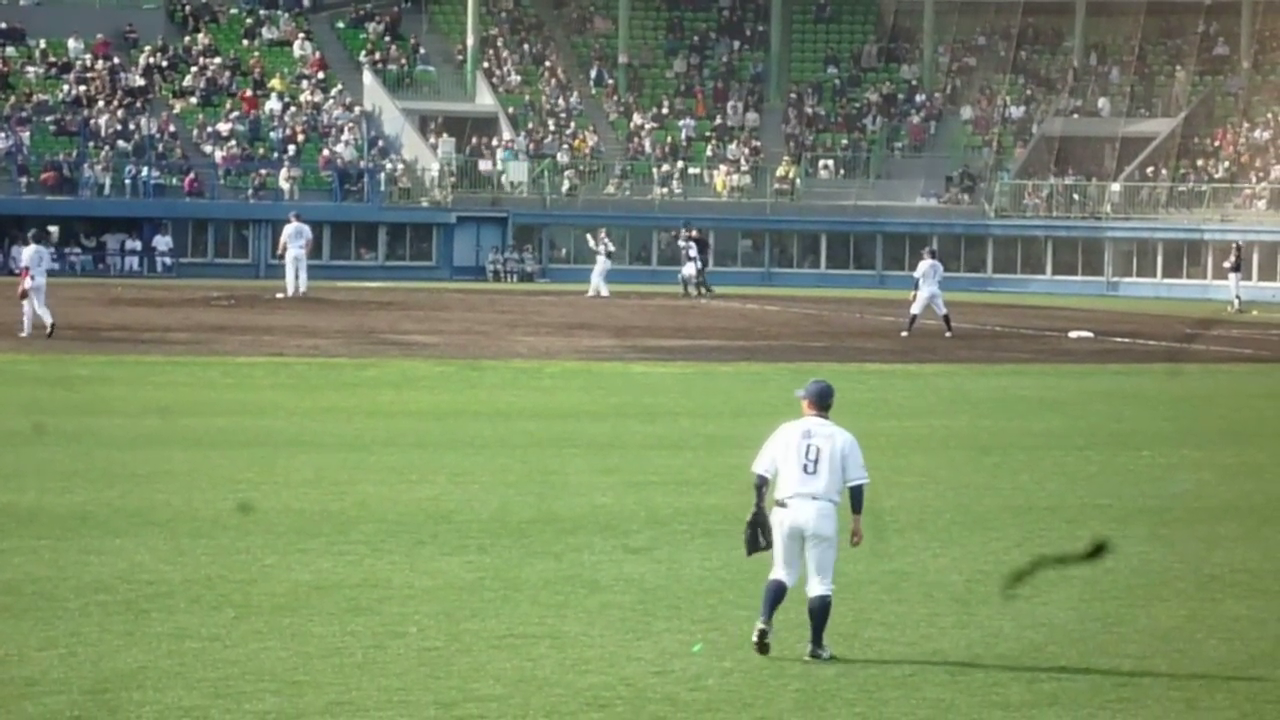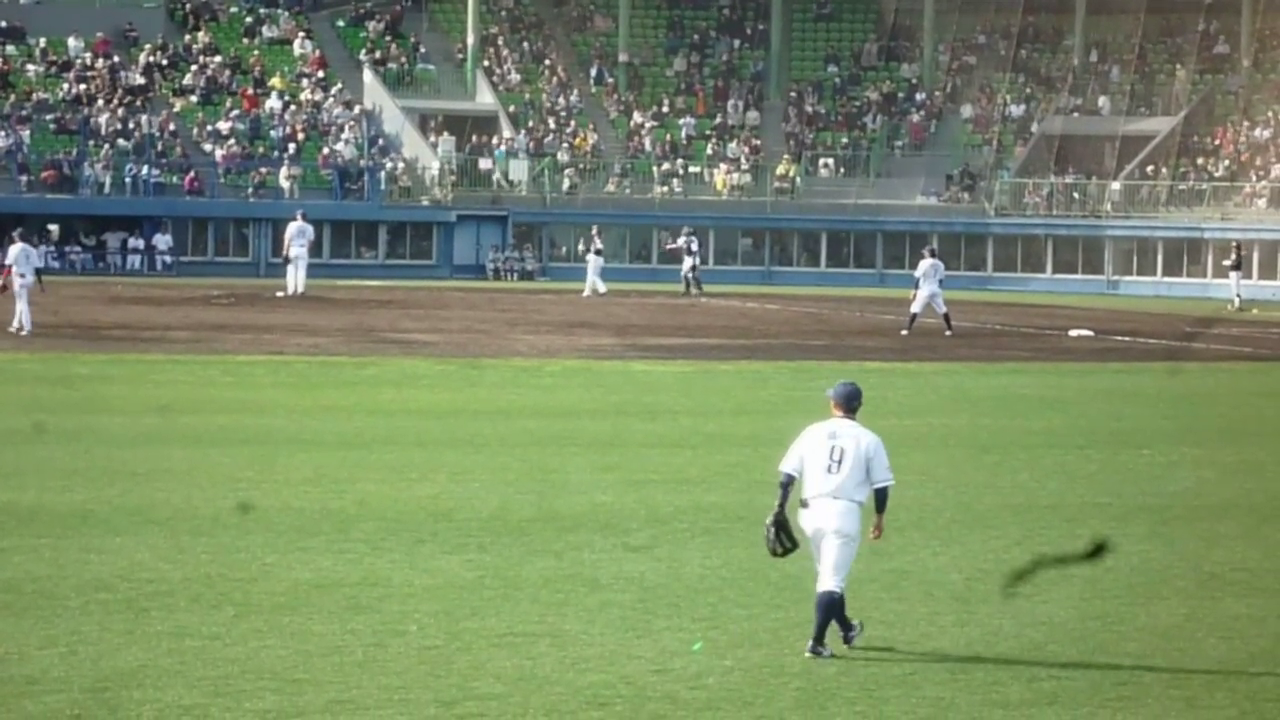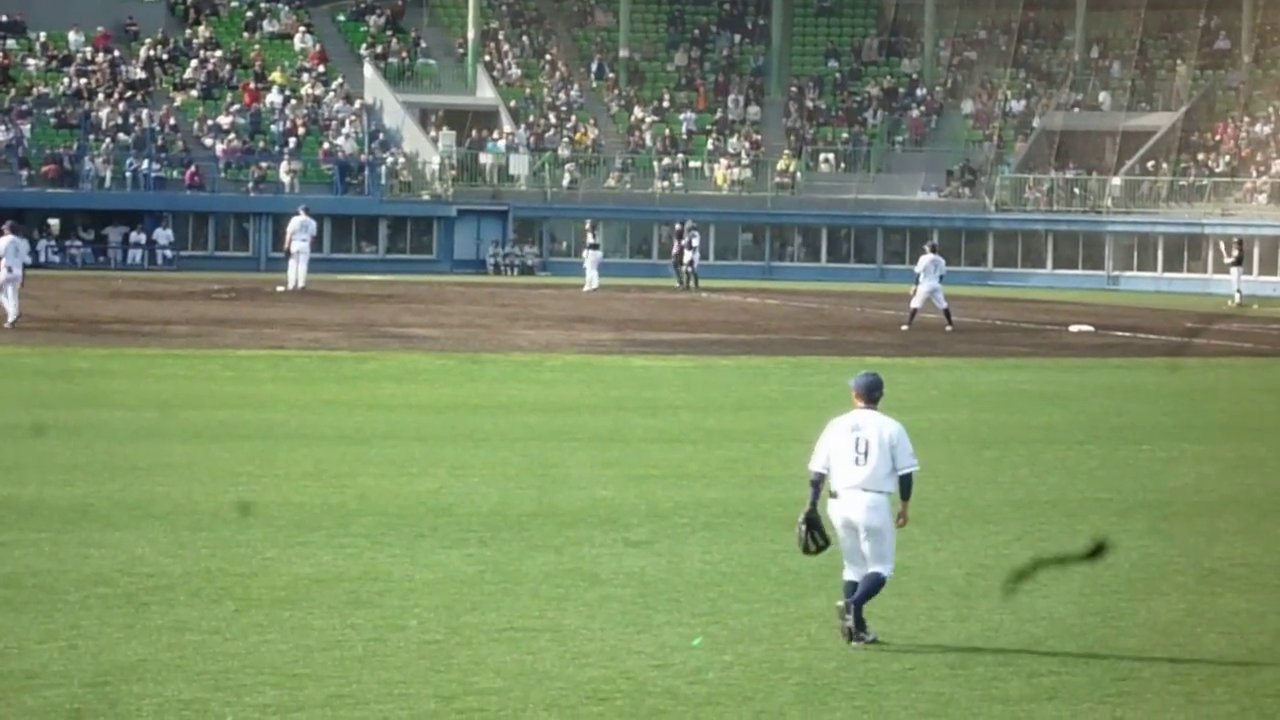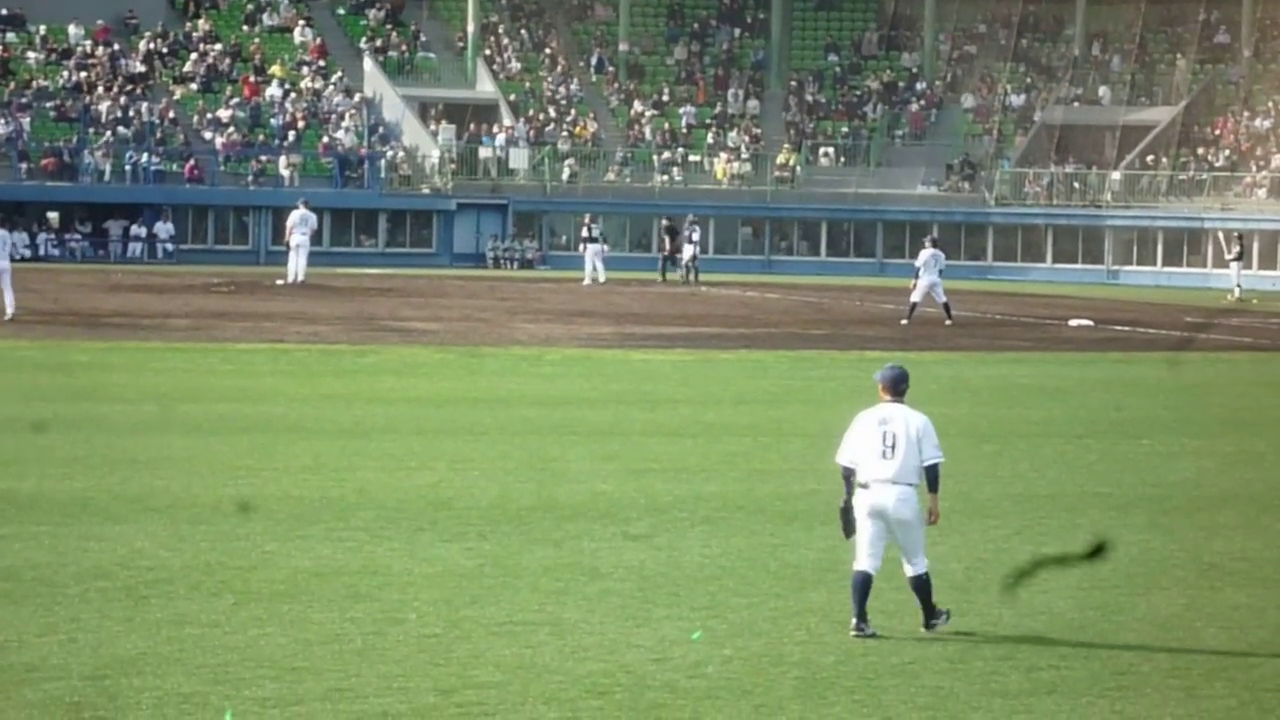
dt=0.3s
person 1, frame 1
left shoulder: (785, 431)
right shoulder: (843, 438)
left elbow: (762, 474)
right elbow: (856, 484)
left wrist: (759, 506)
right wrist: (856, 521)
left hip: (787, 511)
right hip: (822, 513)
left knee: (783, 572)
right knee: (820, 582)
left ankle: (765, 621)
right ankle: (816, 645)
person 1, frame 2
left shoulder: (812, 432)
right shoulder: (869, 439)
left elbow: (789, 473)
right elbow: (881, 485)
left wrist: (780, 506)
right wrist: (879, 518)
left hip: (811, 511)
right hip: (844, 513)
left knee: (828, 576)
right knee: (832, 581)
left ankle: (847, 630)
right ankle: (816, 641)
person 1, frame 3
left shoulder: (837, 425)
right shoulder: (891, 427)
left elbow: (818, 470)
right elbow: (905, 472)
left wrist: (812, 504)
right wrist: (904, 506)
left hip: (840, 503)
right hip: (873, 504)
left knee: (854, 568)
right knee: (881, 567)
left ankle: (858, 628)
right ankle: (850, 605)
person 1, frame 4
left shoulder: (863, 419)
right shoulder: (918, 420)
left elbow: (847, 464)
right elbow: (931, 464)
left wrist: (849, 495)
right wrist: (934, 501)
left hip: (868, 495)
right hip: (902, 496)
left knee: (865, 560)
right knee: (915, 561)
left ankle: (859, 619)
right ankle: (930, 616)
